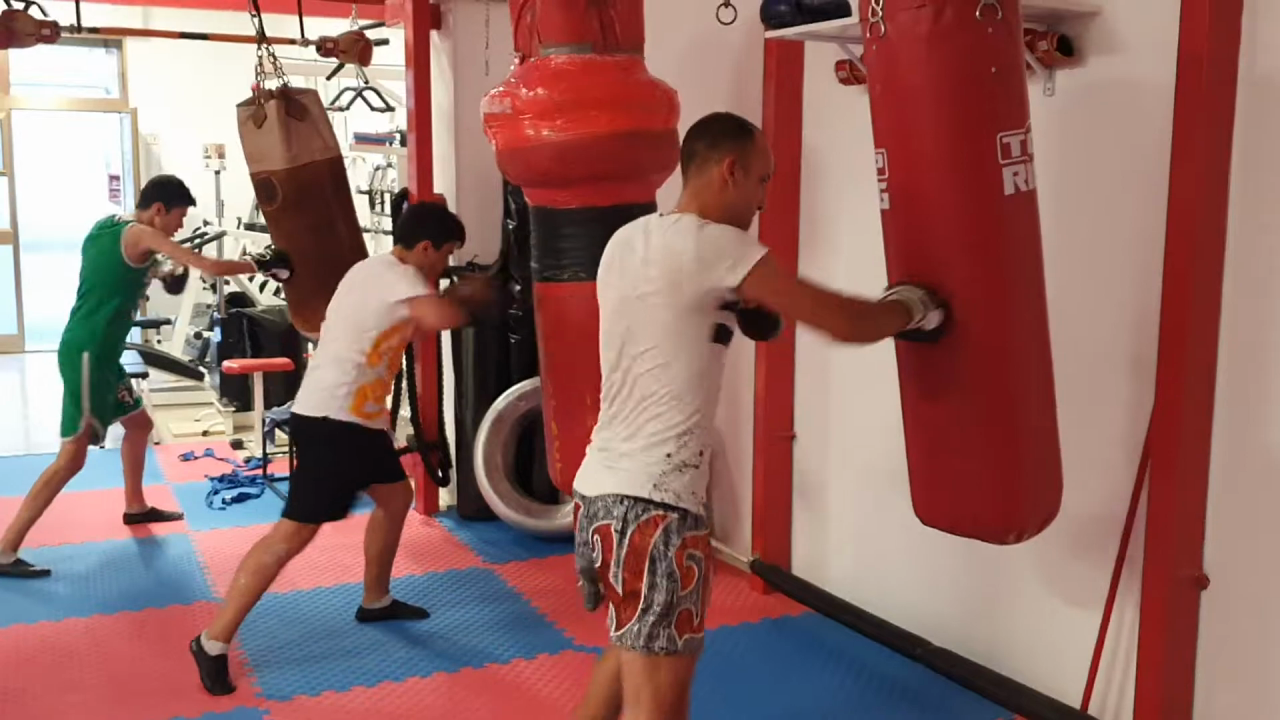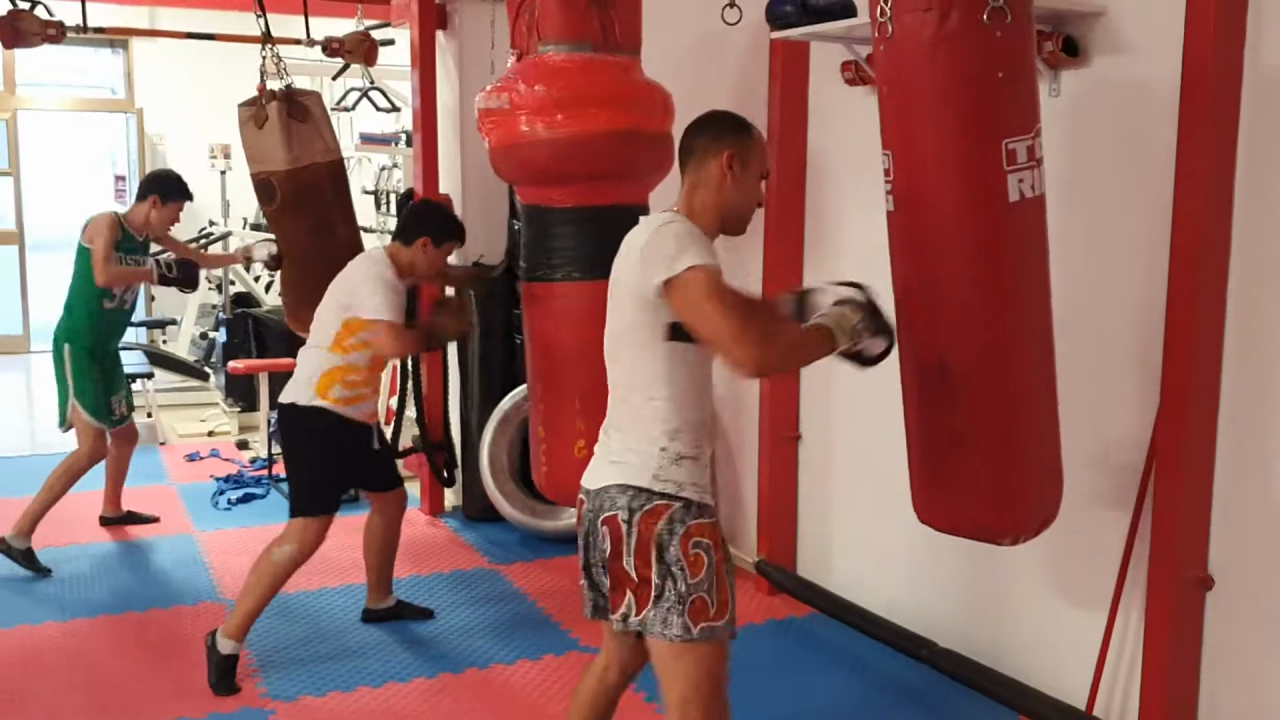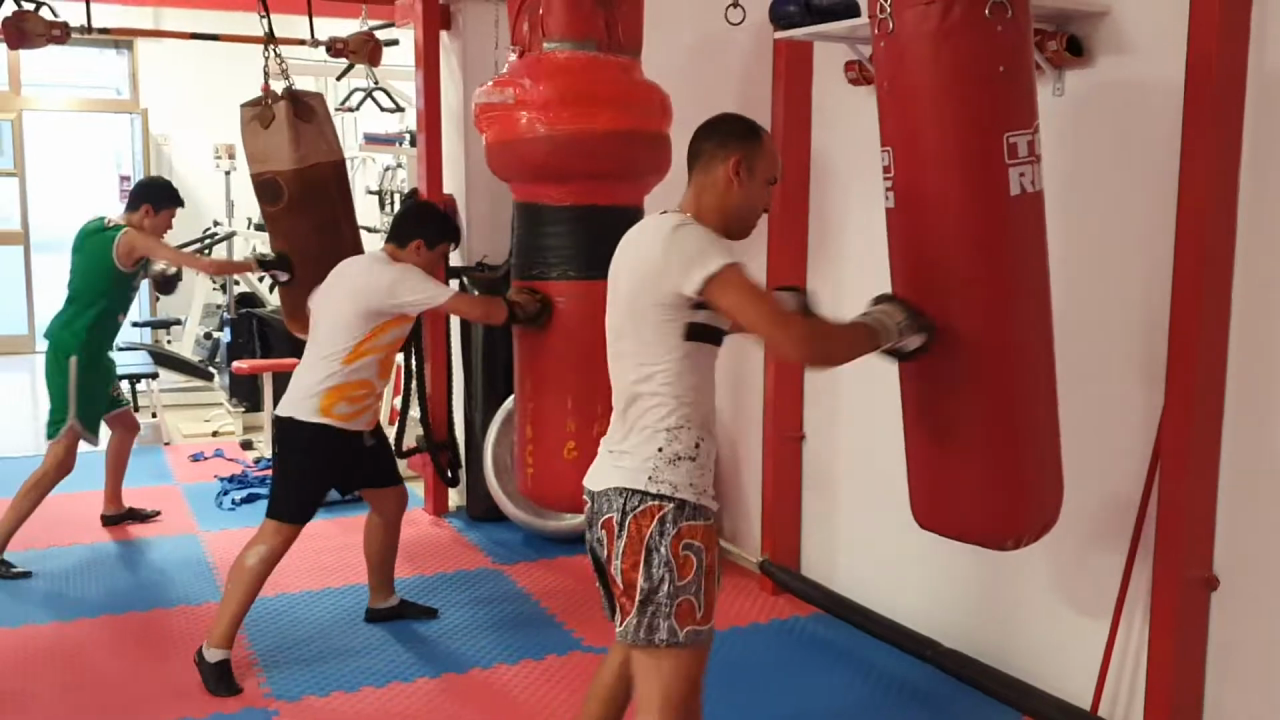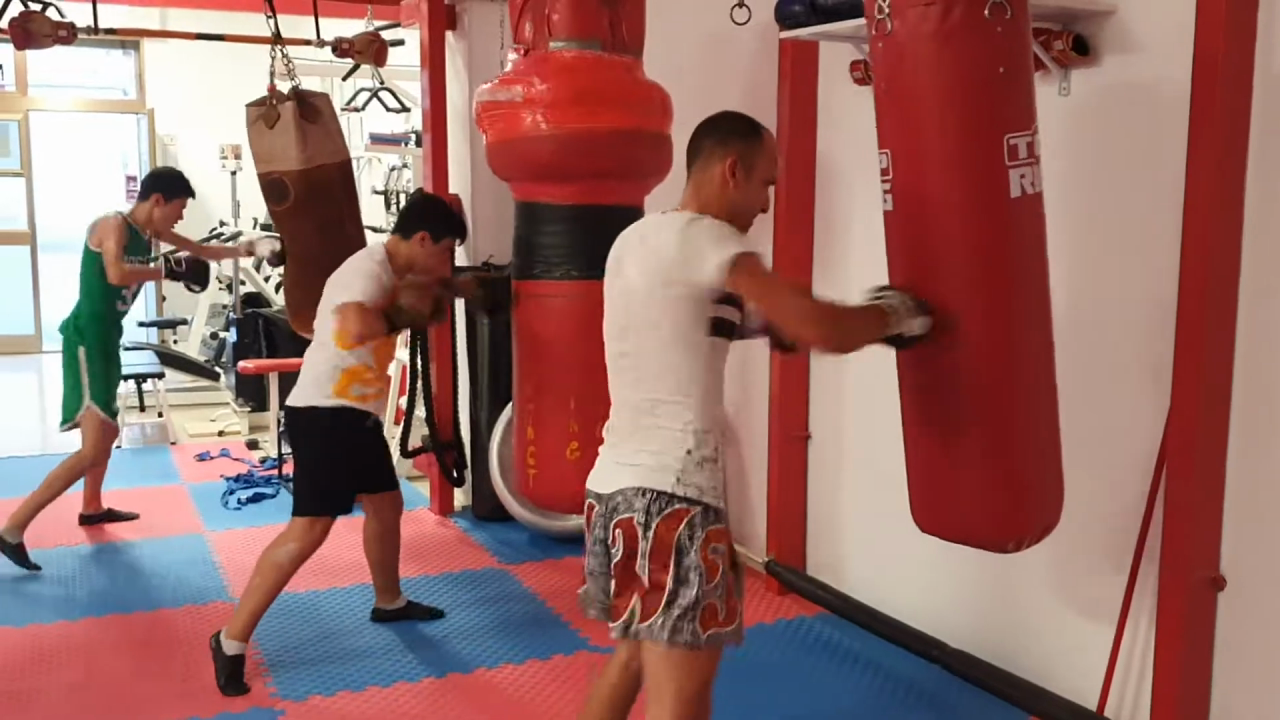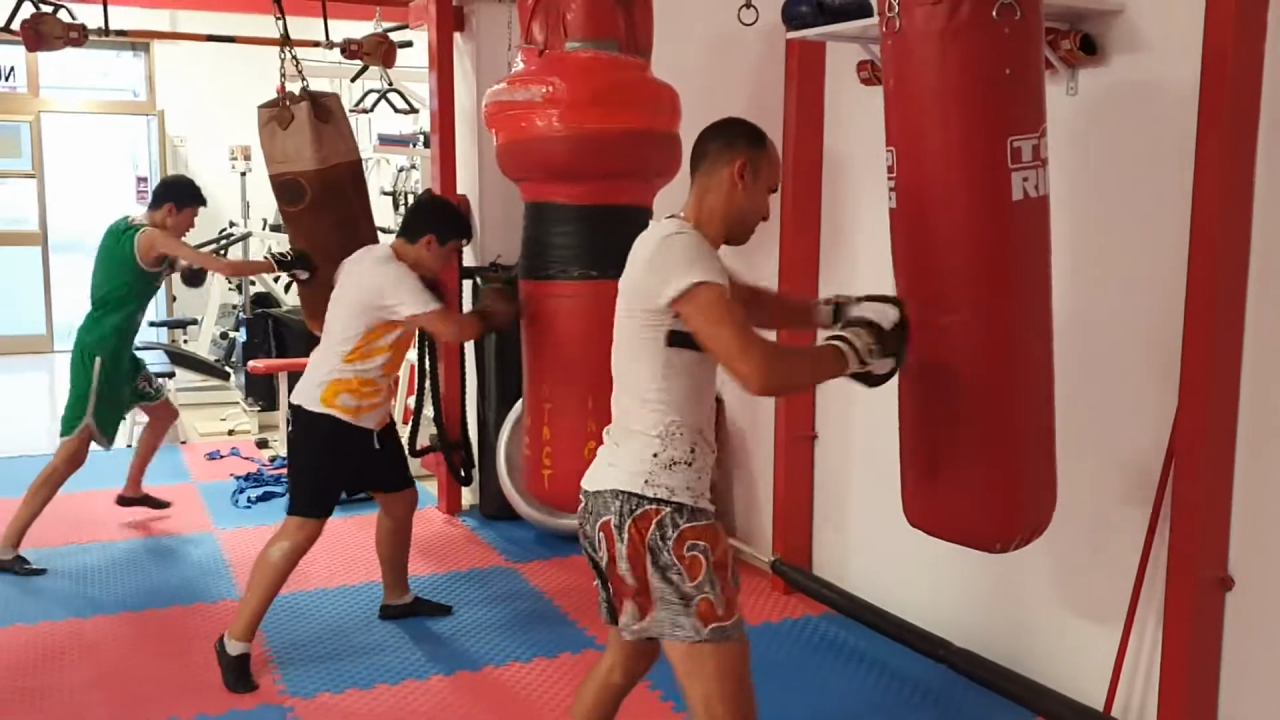
dt=0.2s
person 1, frame 1
left shoulder: (626, 240)
right shoulder: (709, 244)
right elbow: (841, 321)
left wrist: (734, 308)
right wrist: (914, 305)
left hip: (601, 486)
right hip: (653, 498)
left knee: (632, 655)
person 1, frame 2
left shoulder: (657, 236)
right shoulder: (673, 241)
left elbow: (733, 311)
right elbow: (753, 354)
left wrist: (802, 311)
right wrist: (842, 327)
left hip: (613, 485)
right hip: (657, 495)
left knee: (623, 652)
person 1, frame 3
left shoulder: (646, 239)
right shoulder: (686, 242)
right elbow: (800, 346)
left wrist: (775, 305)
right wrist: (885, 325)
left hip: (616, 485)
right hip: (656, 494)
left knee: (632, 660)
person 1, frame 4
left shoulder: (633, 240)
right shoulder: (703, 239)
right elbow: (820, 331)
right wrist: (897, 313)
left hip: (616, 485)
right hip: (670, 495)
left knee: (637, 652)
person 1, frame 5
left shoulder: (663, 242)
right shoulder: (680, 251)
left elbow: (754, 306)
right elbow: (762, 374)
left wrist: (845, 310)
right wrist: (853, 346)
left hip: (616, 488)
right hip: (655, 498)
left knee: (629, 653)
person 2, frame 1
left shoulder: (375, 269)
right shoulder: (397, 276)
right elbow: (439, 318)
left wrist: (457, 296)
right wrist: (468, 299)
left hip: (356, 417)
right hip: (331, 420)
left knee: (396, 497)
right knee: (294, 533)
left ankle: (375, 599)
right ankle: (213, 642)
person 2, frame 2
left shoulder: (384, 271)
right shoulder: (379, 275)
right elbow: (395, 343)
left wrist: (437, 320)
right wrist: (438, 334)
left hip: (353, 415)
right hip: (313, 412)
left knee: (392, 499)
right knee: (306, 533)
left ankle: (379, 601)
right ankle: (226, 642)
person 2, frame 3
left shoulder: (356, 269)
right shoulder: (397, 278)
right elbow: (476, 309)
right wrist: (519, 310)
left hip: (354, 420)
right hip: (312, 423)
left knee: (391, 500)
right knee: (277, 534)
left ankle: (382, 600)
right ankle: (215, 650)
person 2, frame 4
left shoulder: (394, 270)
right shoulder: (372, 268)
right elbow: (355, 326)
right wrist: (402, 315)
left hip: (357, 412)
right hip: (326, 412)
left knee: (386, 505)
right knee: (308, 531)
left ankle: (389, 601)
right ankle: (231, 642)
person 2, frame 5
left shoulder: (374, 259)
right shoulder: (392, 276)
right elbow: (452, 330)
right wrist: (493, 315)
left hip: (367, 417)
right hip: (327, 416)
left knee: (401, 502)
right knee: (302, 528)
left ankle: (397, 598)
right ankle: (235, 643)
person 3, frame 1
left shoulder: (108, 227)
right shoulder: (141, 235)
right elbow: (209, 267)
left wrist: (160, 277)
right wrist: (261, 264)
left hip: (99, 350)
right hip: (88, 353)
left knee: (139, 424)
right knee: (72, 456)
left ankle: (136, 506)
person 3, frame 2
left shoulder: (148, 234)
right shoulder: (105, 224)
left elbow: (197, 258)
right elbow: (103, 277)
left wrist: (245, 254)
right wrist: (157, 271)
left hip: (104, 348)
right hip: (77, 346)
left knee: (125, 434)
right knee: (93, 448)
left ankle: (112, 509)
person 3, frame 3
left shoulder: (95, 229)
right shoulder: (133, 240)
right elbow: (207, 268)
left wrist: (149, 272)
right wrist: (264, 265)
left hip: (88, 350)
right hip: (75, 353)
left knee: (126, 426)
right knee: (60, 460)
left ankle: (114, 507)
person 3, frame 4
left shoulder: (147, 232)
right shoulder: (113, 224)
left elbow: (199, 251)
right elbow: (117, 275)
left wrist: (247, 248)
right wrist: (168, 270)
left hip: (104, 343)
right hip: (85, 344)
left knee: (107, 432)
right knee: (92, 450)
left ankle: (92, 508)
person 3, frame 5
left shoulder: (126, 228)
right shoulder: (154, 239)
right elbow: (224, 268)
left wrist: (173, 267)
right wrist: (279, 264)
left hip: (115, 348)
right hip: (101, 353)
left knee: (164, 413)
right knee: (72, 455)
left ankle: (132, 490)
